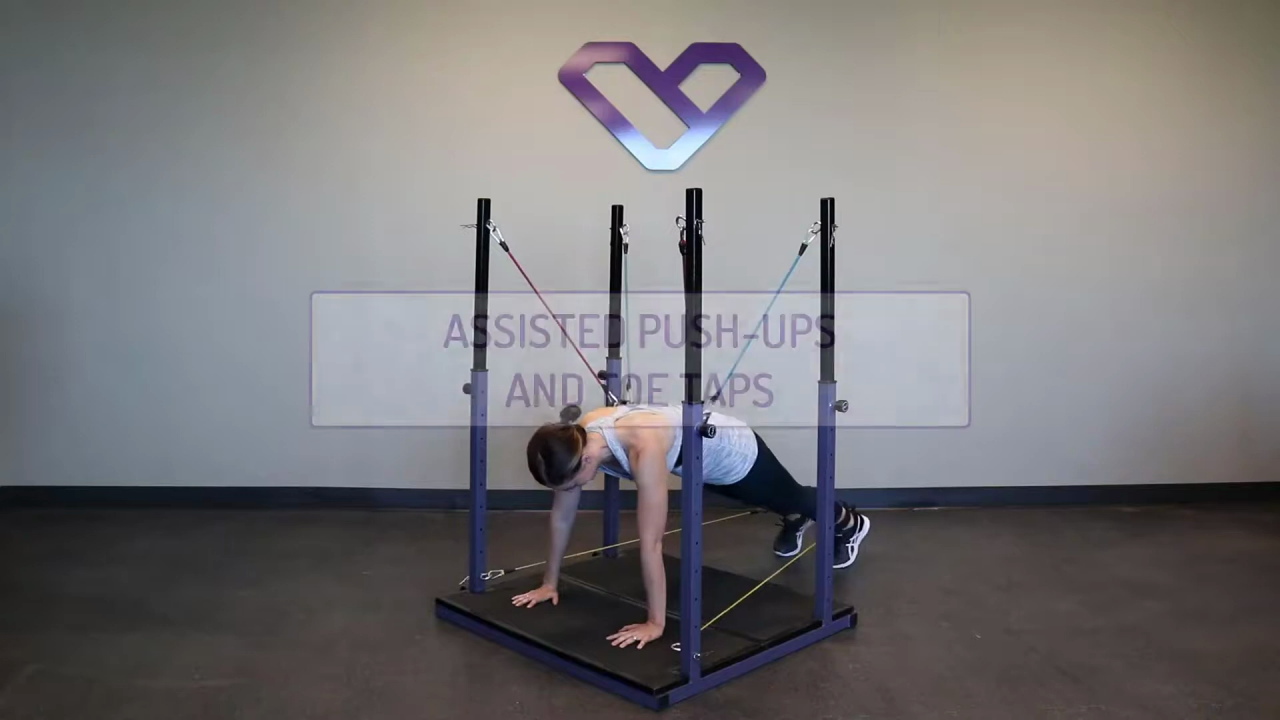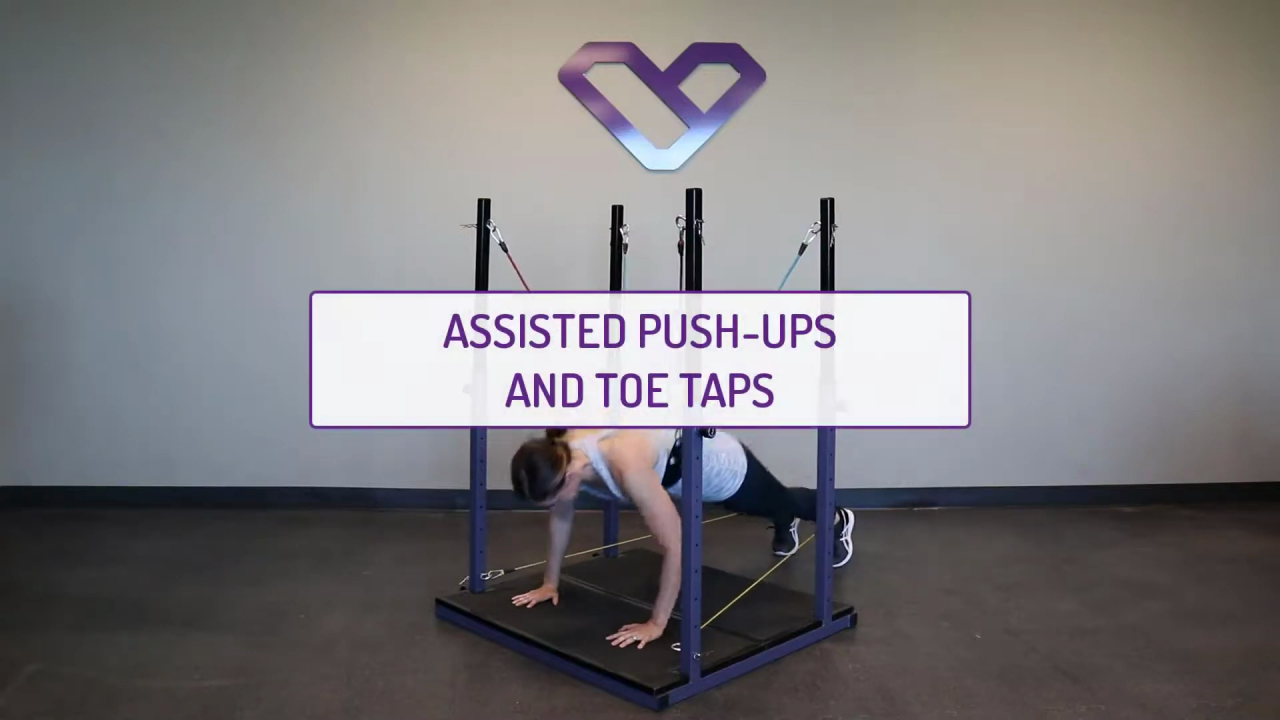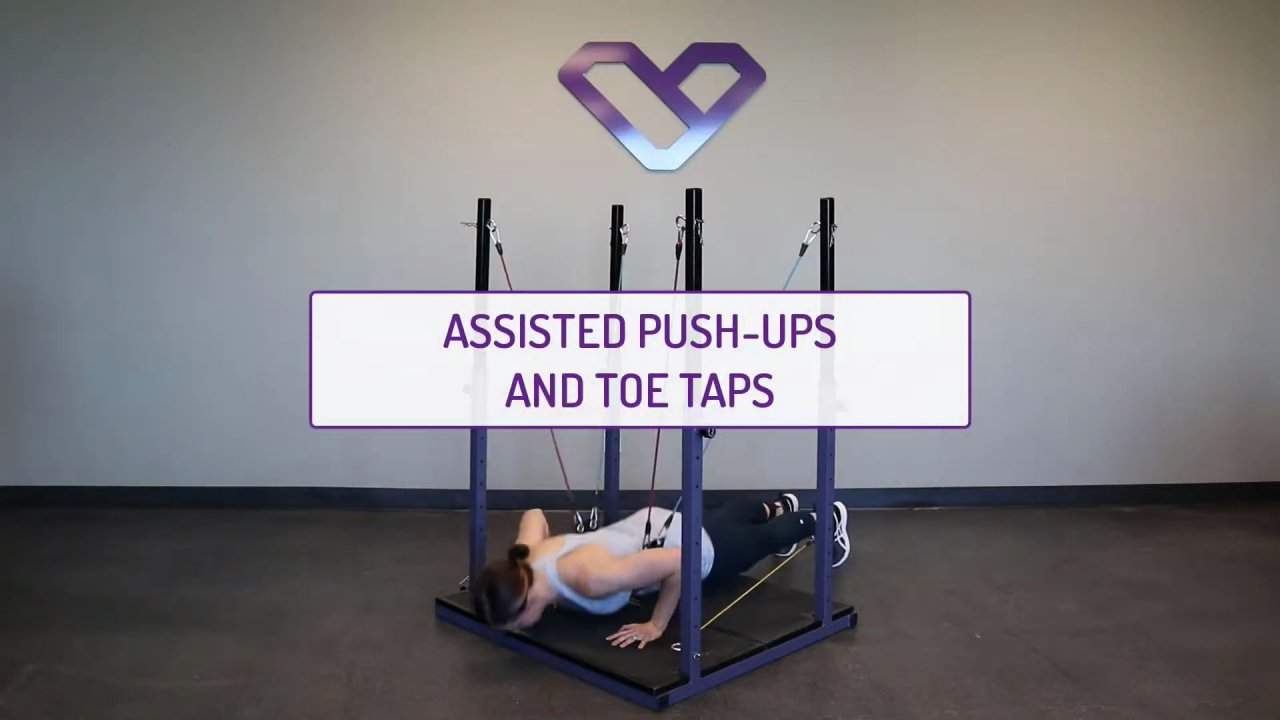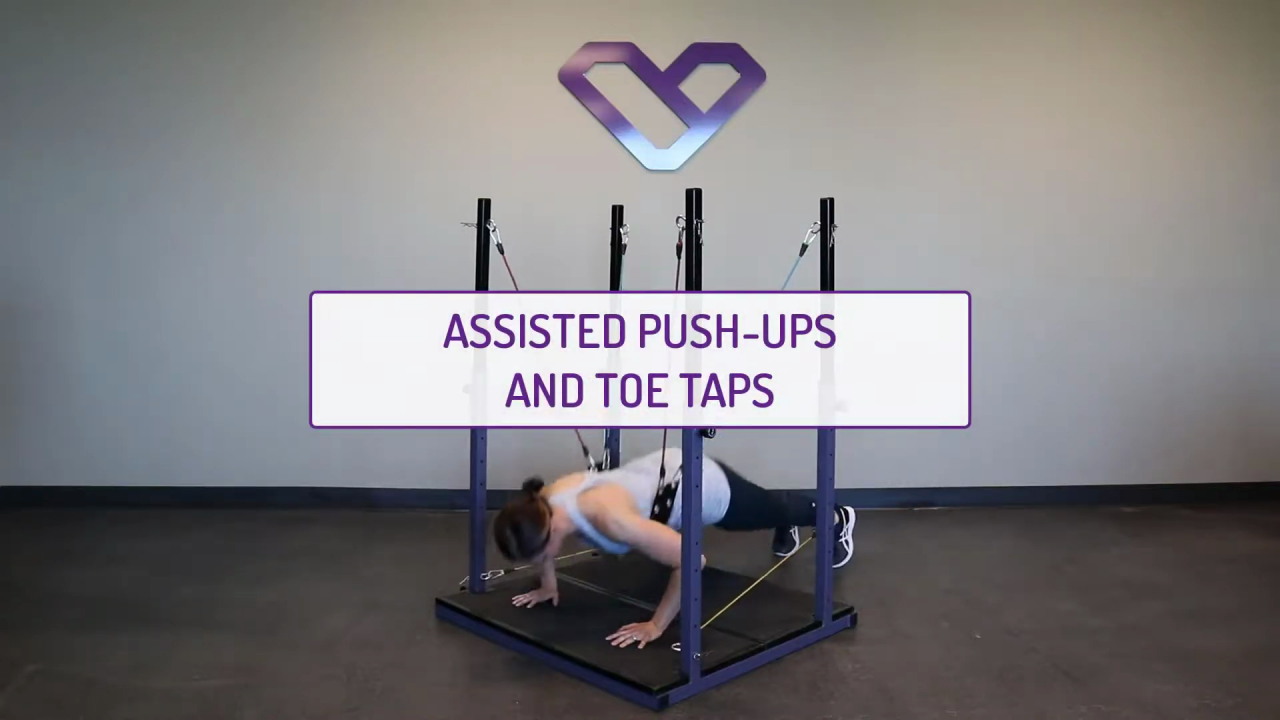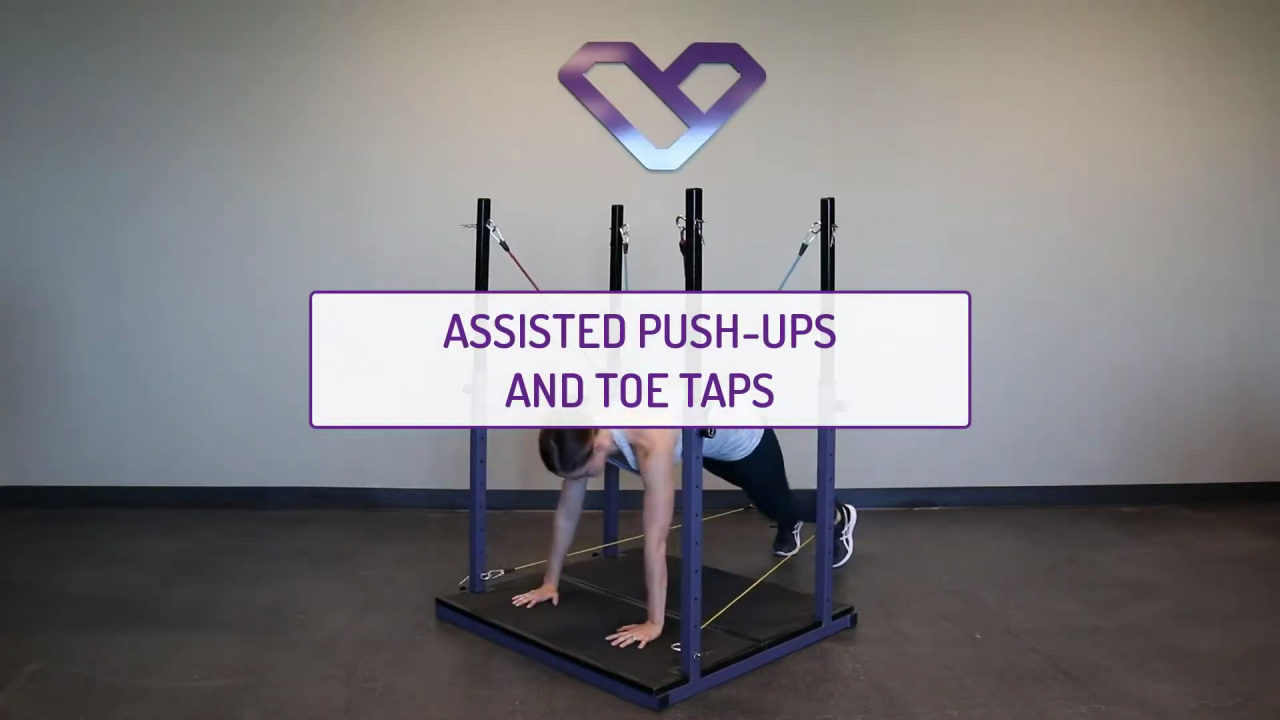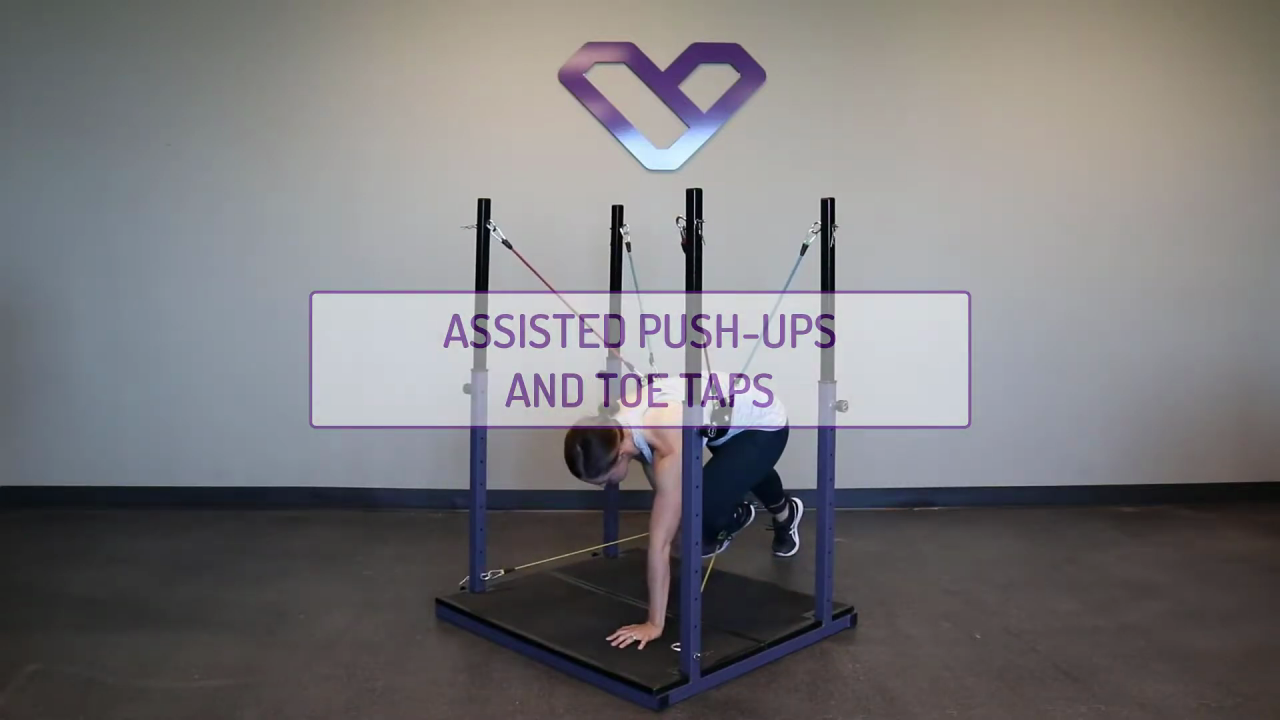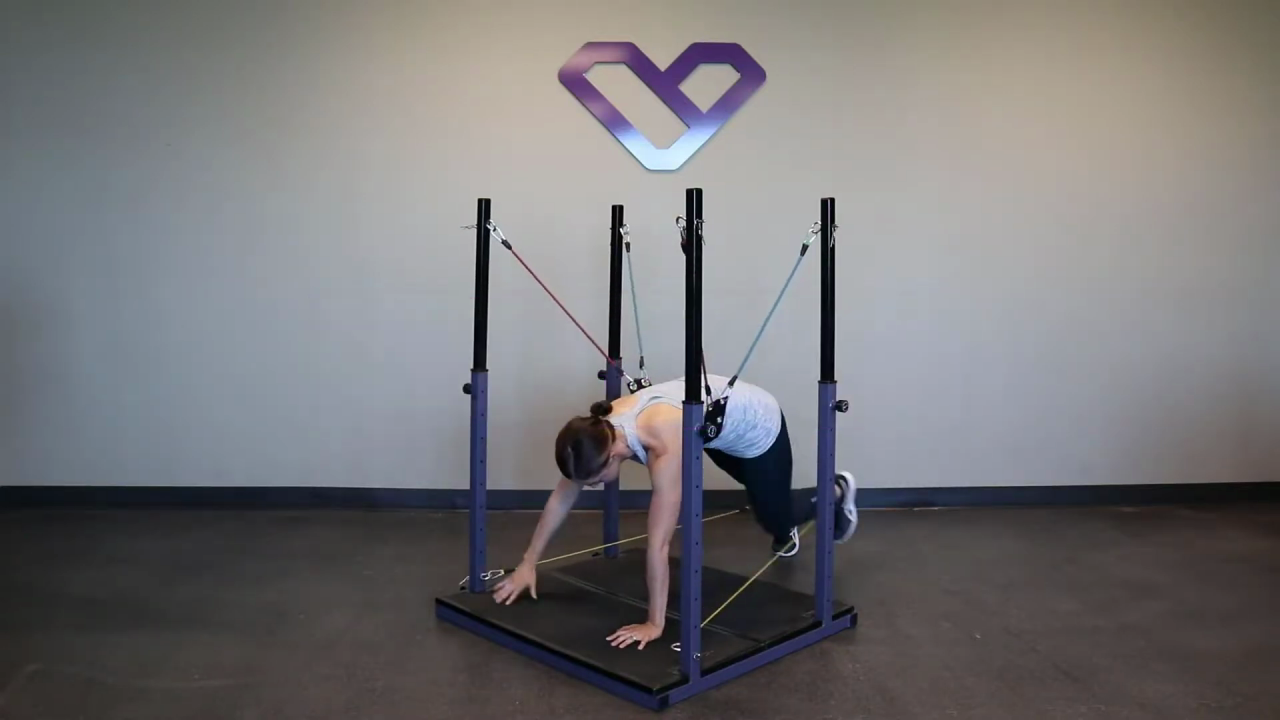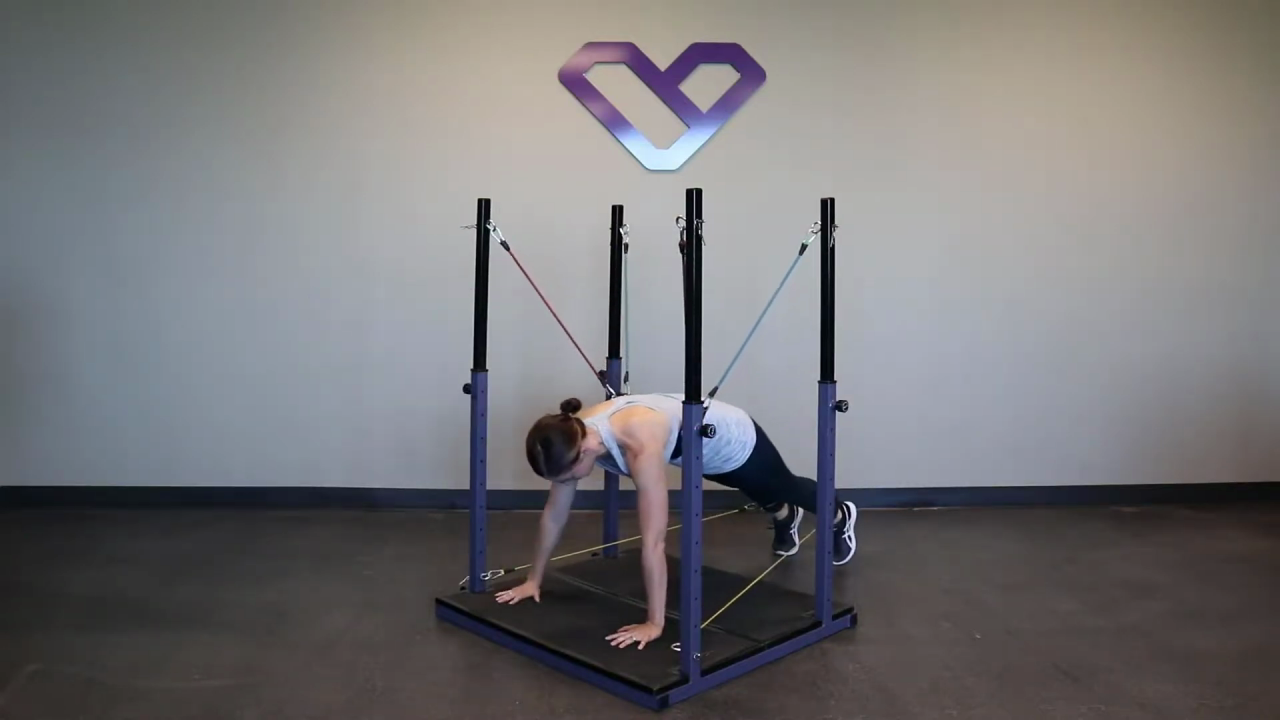
dt=0.5s
person 1, frame 1
left shoulder: (642, 450)
right shoulder: (574, 442)
left elbow: (650, 543)
right elbow: (561, 514)
left wrist: (655, 623)
right wrist: (549, 583)
left hip: (732, 450)
right hip: (697, 450)
left knee: (792, 496)
left ankle: (849, 523)
right ankle: (795, 522)
person 1, frame 2
left shoulder: (627, 467)
right shoulder: (563, 456)
left elbow: (675, 545)
right elbow: (561, 517)
left wrist: (657, 624)
right wrist: (549, 583)
left hip: (720, 466)
right hip: (681, 466)
left knee: (781, 501)
left ankle: (838, 520)
right ankle: (786, 524)
person 1, frame 3
left shoulder: (588, 579)
right shoulder: (527, 565)
left elbow: (679, 562)
right elbow: (534, 514)
left wrist: (656, 626)
right hip: (646, 527)
left knee: (765, 537)
right knee: (719, 520)
left ankle: (827, 518)
right ankle: (777, 506)
person 1, frame 4
left shoulder: (608, 518)
right shoulder: (544, 504)
left wrist: (656, 625)
right wrist: (547, 585)
left hip: (704, 488)
right hip: (662, 470)
left knee: (777, 511)
left ankle: (837, 519)
right ankle: (787, 531)
person 1, frame 5
left shoulder: (651, 443)
right shoulder: (586, 437)
left elbow: (655, 541)
right elbow: (566, 511)
left wrist: (654, 623)
right wrist: (549, 582)
left hip: (739, 431)
right hip: (704, 431)
left knee: (779, 505)
right knee: (757, 486)
left ankle: (838, 518)
right ankle: (792, 525)
person 1, frame 6
left shoulder: (669, 446)
right shoulder: (612, 427)
left elbow: (660, 542)
left wrist: (654, 624)
left hip: (764, 420)
right hip: (728, 406)
left knee: (703, 512)
right knee: (754, 473)
left ankle: (737, 517)
right ankle: (786, 514)
person 1, frame 7
left shoulder: (663, 446)
right shoulder: (596, 433)
left elbow: (659, 544)
right elbow: (560, 498)
left wrist: (655, 624)
right wrist: (527, 564)
left hip: (755, 420)
left knee: (775, 516)
right knee: (756, 483)
left ankle: (839, 490)
right ankle: (786, 526)
person 1, frame 8
left shoulder: (638, 445)
right shoulder: (572, 435)
left elbow: (653, 541)
right elbow: (554, 513)
left wrist: (654, 623)
right wrist: (533, 579)
left hip: (731, 438)
left knee: (783, 486)
right knee: (757, 489)
left ankle: (840, 517)
right ankle: (786, 518)
